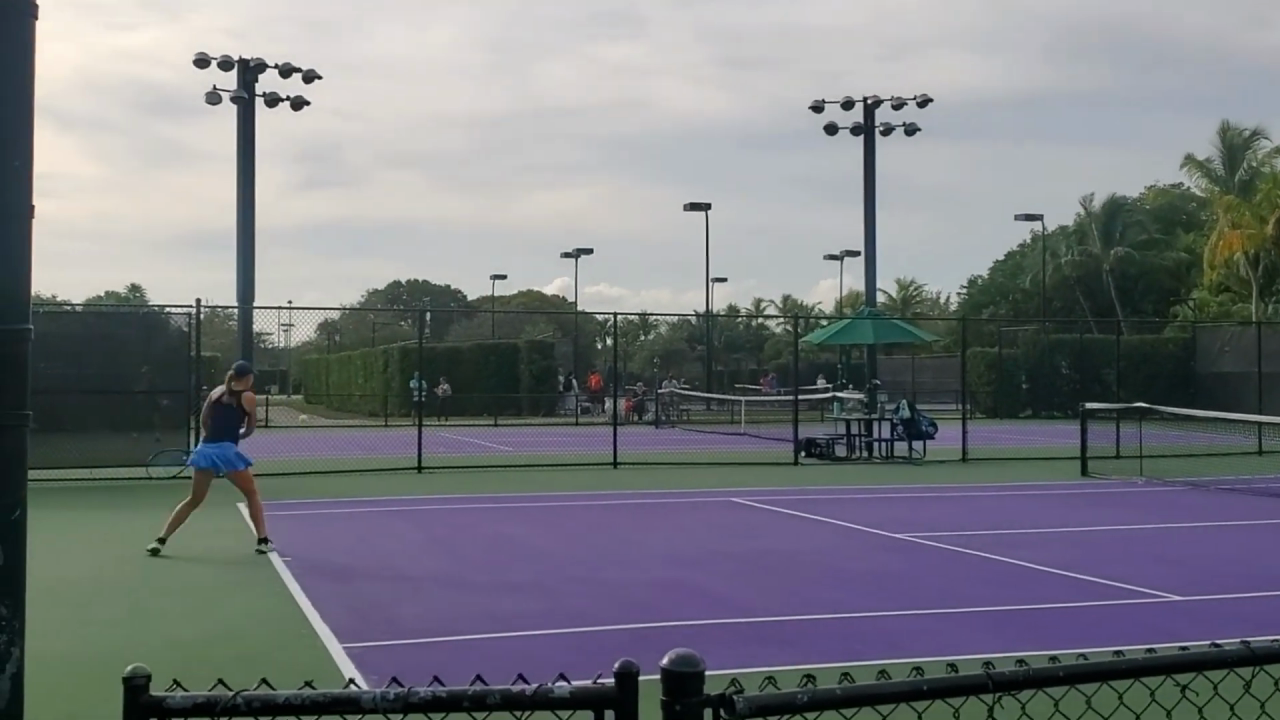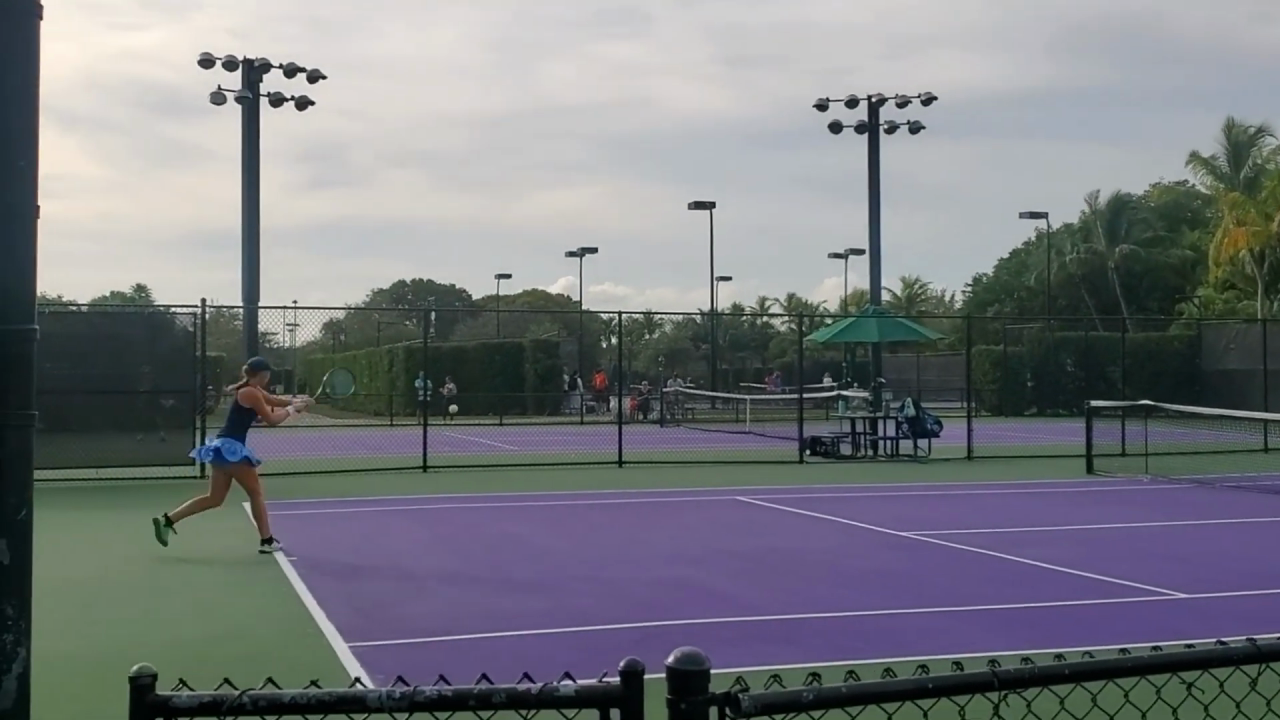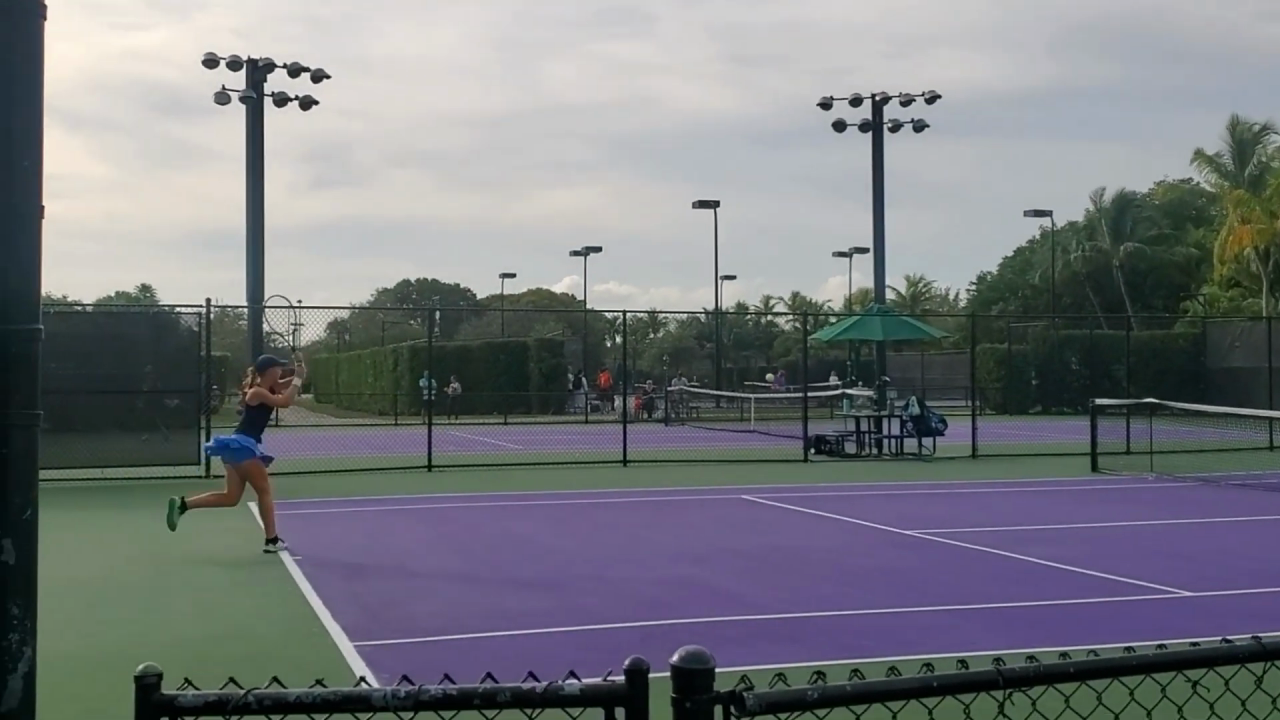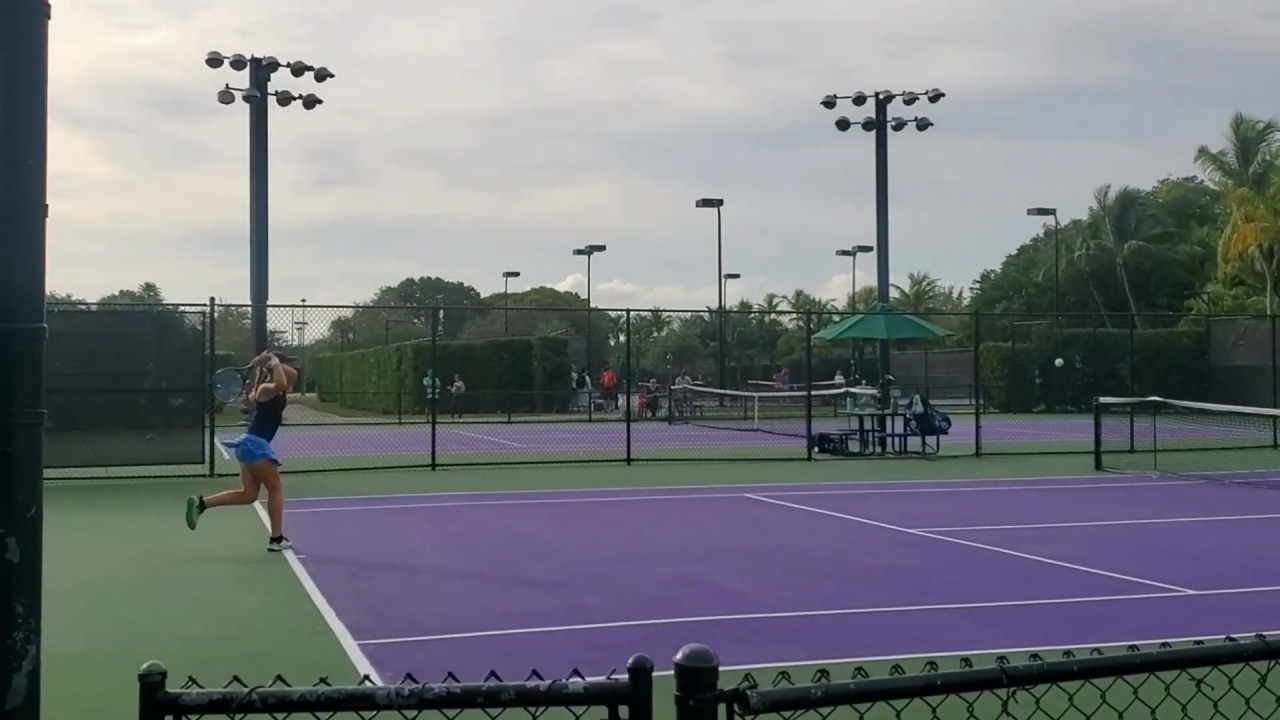
dt=0.1s
person 1, frame 1
left shoulder: (217, 392)
right shoulder: (248, 397)
left elbow: (204, 420)
right elbow: (249, 430)
left hip: (206, 451)
right hip: (226, 452)
left knee: (194, 500)
right knee: (252, 494)
left ankle: (160, 541)
right ankle: (263, 541)
person 1, frame 2
left shoulder: (252, 391)
right shoulder: (251, 393)
left elbow: (273, 400)
right elbow: (271, 420)
left wrist: (295, 402)
right wrist: (292, 410)
left hip: (222, 447)
right hip: (230, 448)
left knee: (214, 498)
right knee: (256, 493)
left ankle: (168, 520)
right ankle: (266, 541)
person 1, frame 3
left shoulder: (273, 386)
right shoulder: (257, 392)
left elbow: (290, 381)
right elbow: (285, 402)
left wrist: (298, 370)
right wrist: (298, 380)
left hip: (240, 445)
right hip: (241, 445)
left knee: (231, 497)
right knee: (264, 490)
left ankle: (182, 503)
right ankle: (272, 540)
person 1, frame 4
left shoulder: (279, 386)
right shoulder: (267, 388)
left elbow: (293, 375)
right elbow: (281, 383)
left wrist: (271, 362)
right wrist: (273, 362)
left hip: (255, 444)
right hip: (255, 444)
left knee: (248, 495)
right knee: (276, 489)
left ankle: (200, 503)
right ankle: (277, 539)
